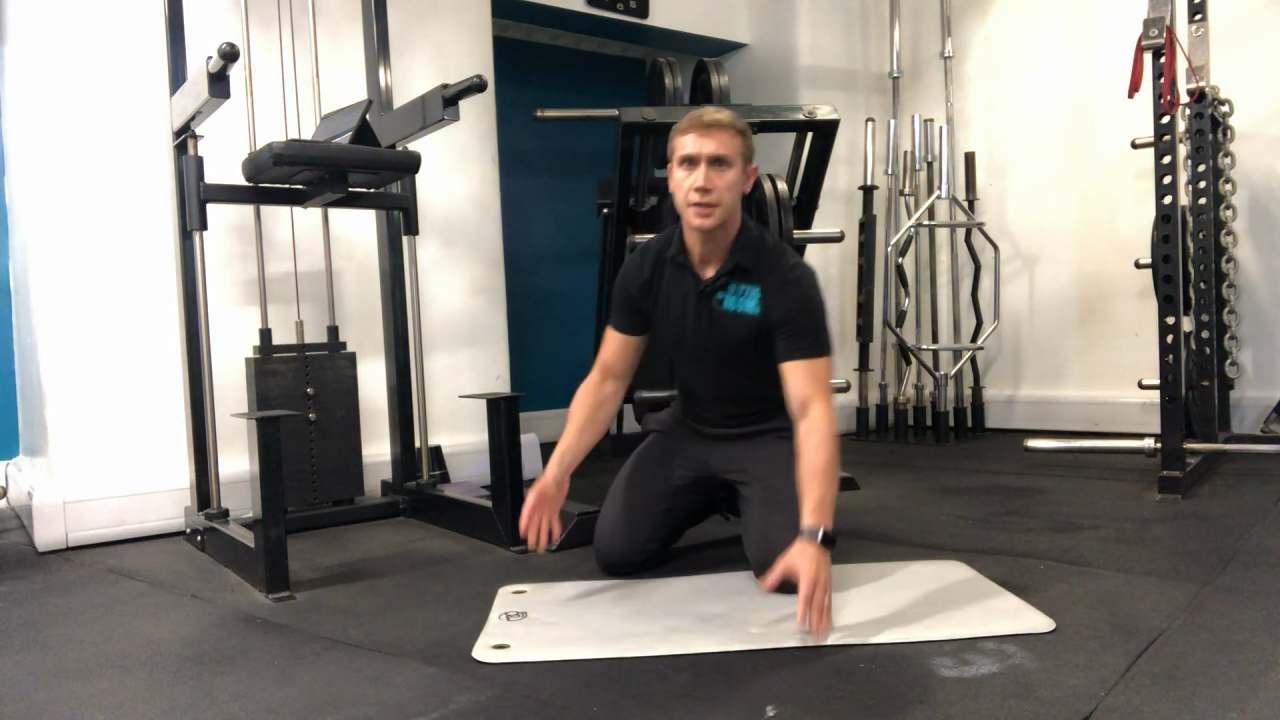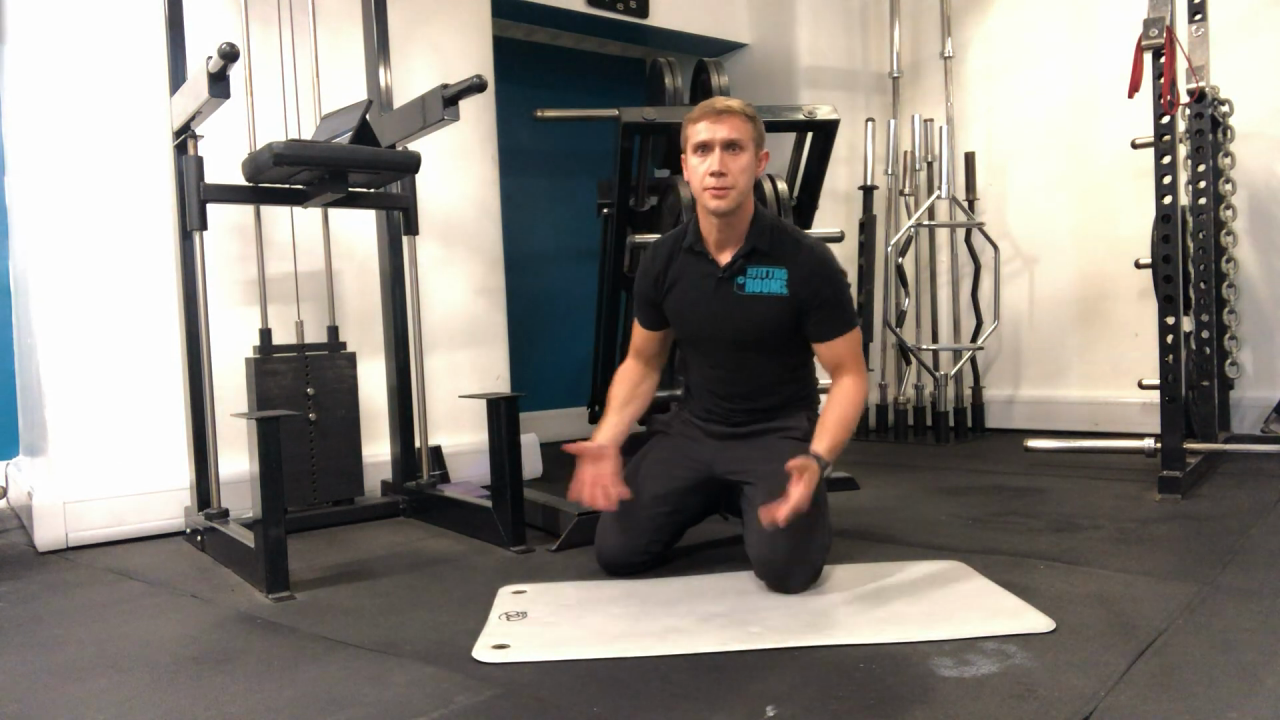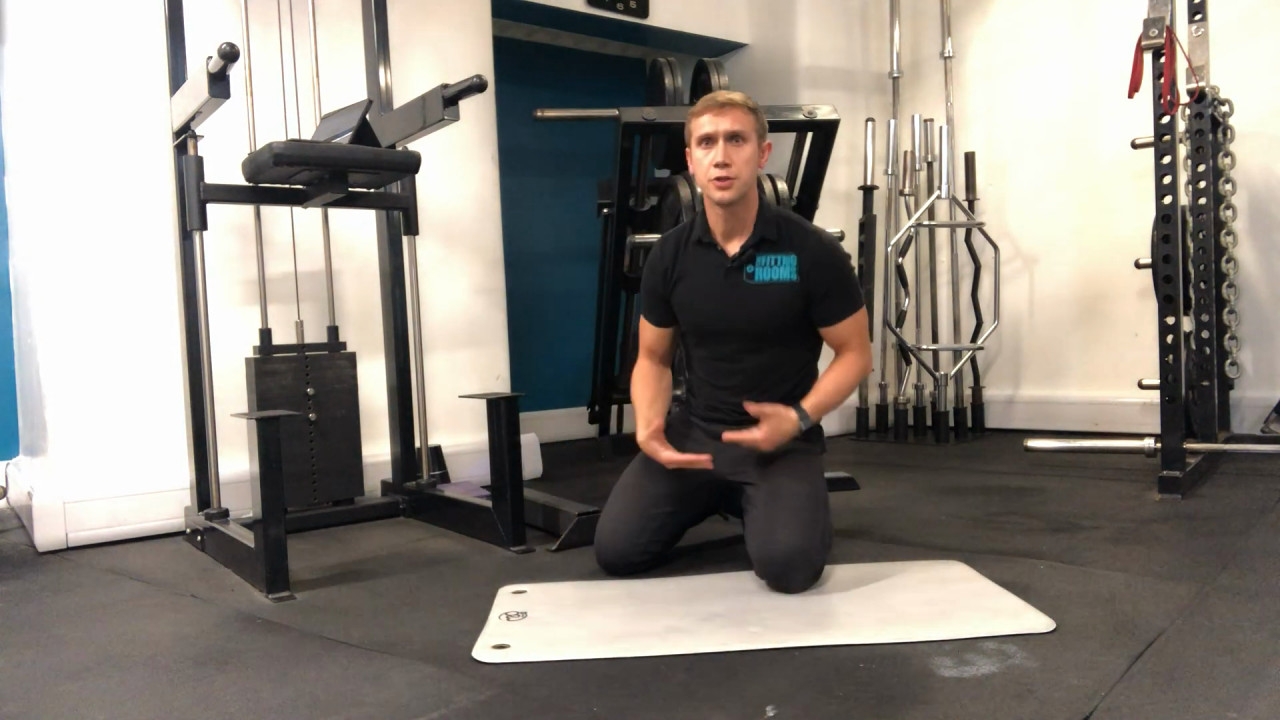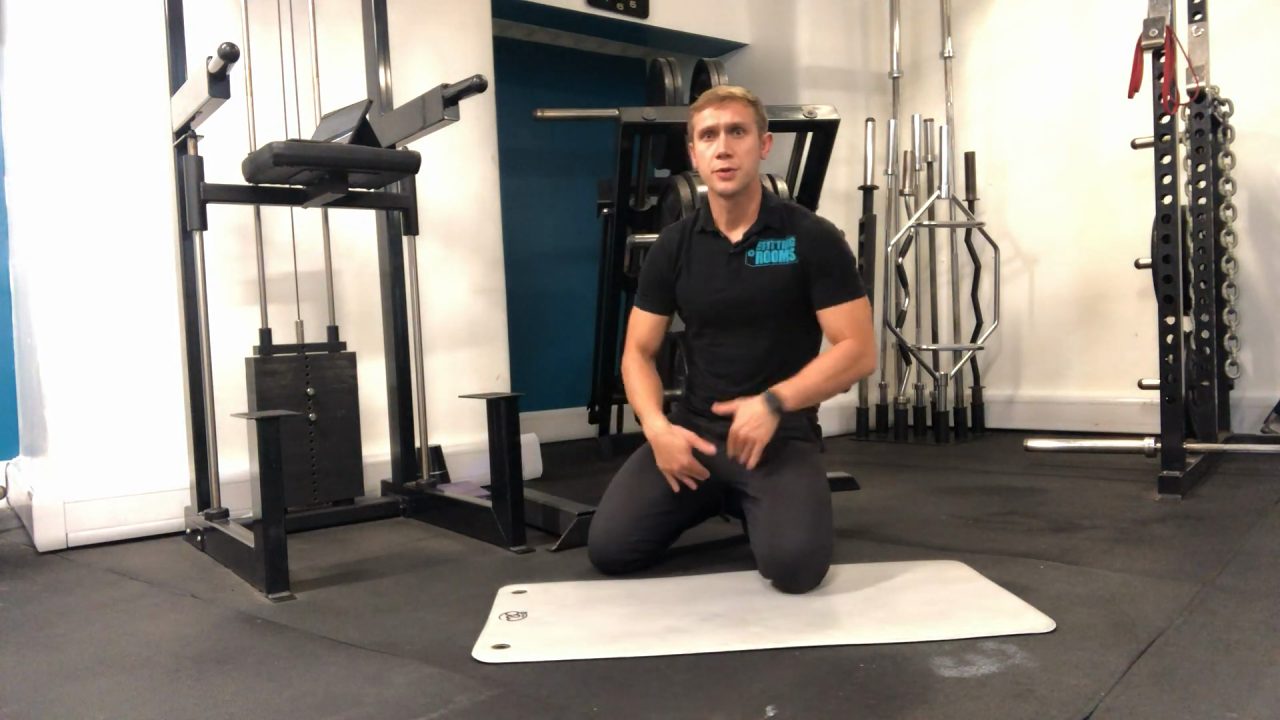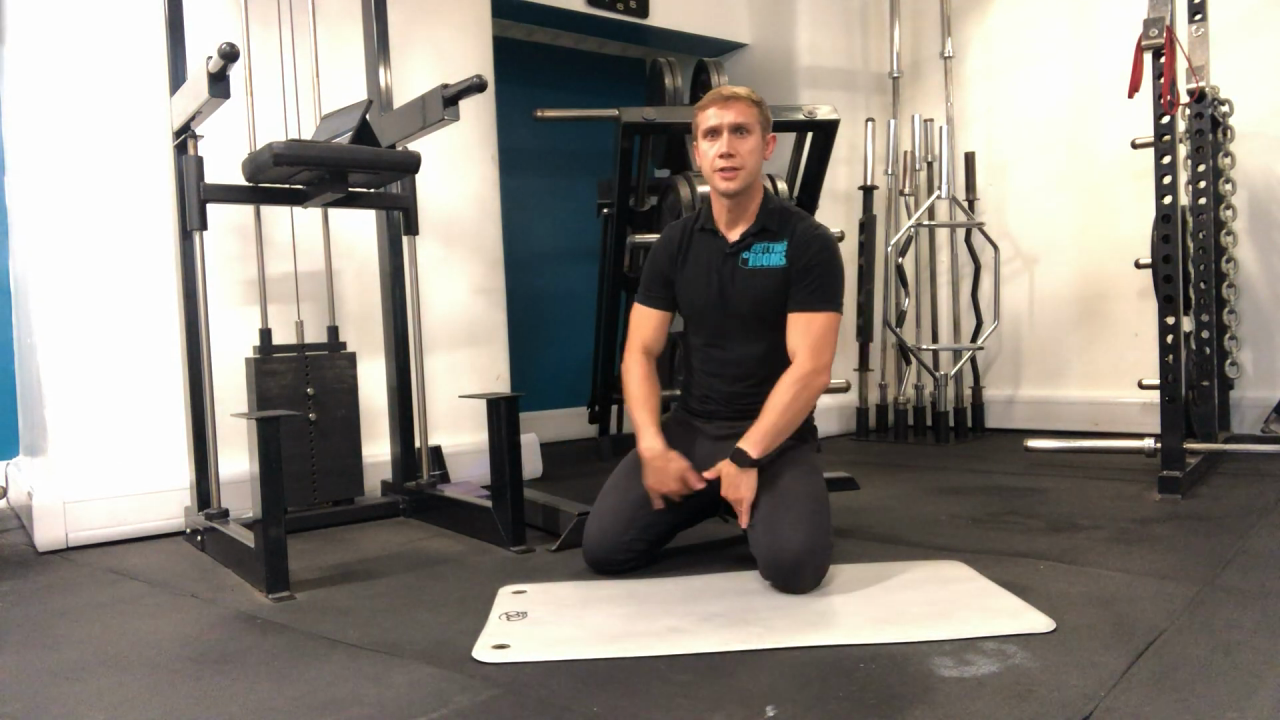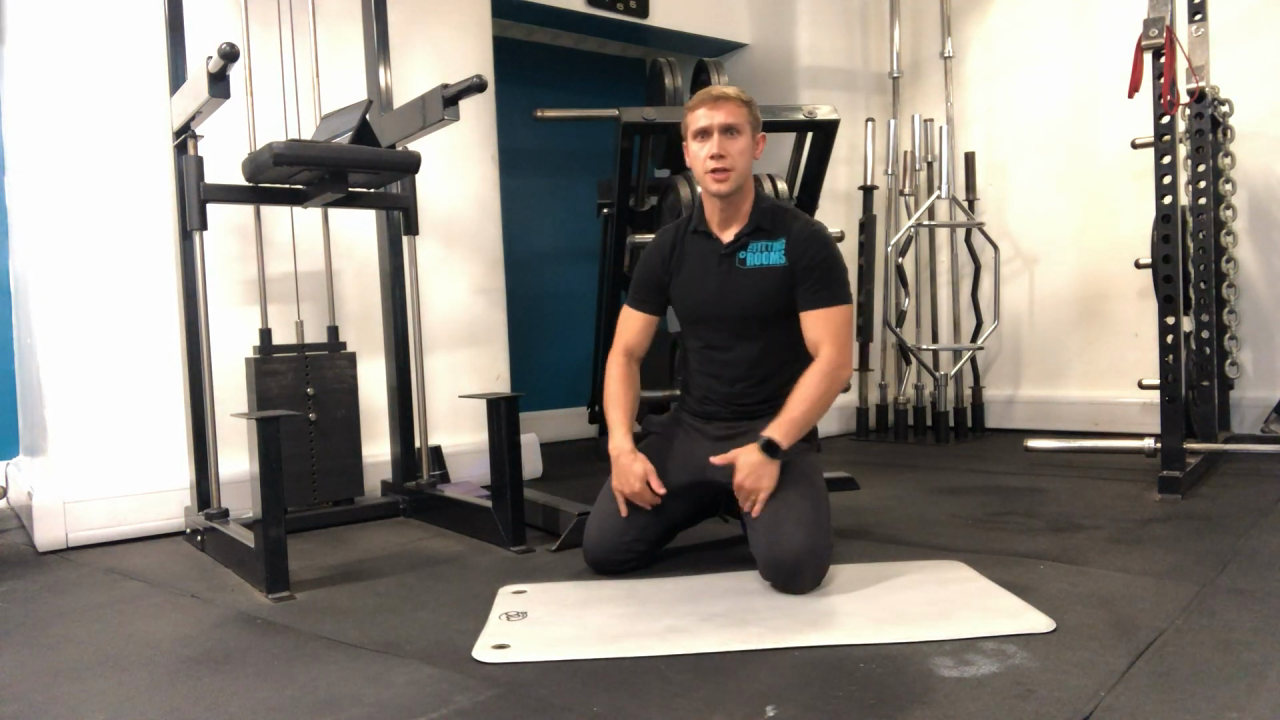
dt=0.2s
person 1, frame 1
left shoulder: (786, 277)
right shoulder: (647, 267)
left elbow: (813, 412)
right elbow: (607, 379)
left wrist: (813, 538)
right wrist: (558, 467)
left hip: (768, 436)
right hip: (689, 429)
left knee: (785, 575)
right knee: (617, 550)
left ankle: (784, 522)
right ankle: (708, 499)
person 1, frame 2
left shoulder: (806, 263)
right shoulder: (663, 260)
left elbow: (849, 377)
right elbow: (642, 363)
left wrist: (816, 460)
right wrist: (606, 438)
left hip: (776, 437)
right hip: (693, 432)
left knee: (786, 566)
right knee: (618, 551)
left ankle: (786, 503)
right ankle: (711, 498)
person 1, frame 3
left shoulder: (812, 252)
right shoulder: (670, 254)
left elbow: (855, 357)
right elbow: (653, 357)
left wrist: (798, 417)
right wrist: (646, 428)
left hip: (781, 437)
right hip: (696, 431)
left knee: (788, 564)
right knee: (617, 550)
left ankle: (779, 502)
right ankle: (714, 498)
person 1, frame 4
left shoulder: (813, 239)
right shoulder: (673, 246)
left elbow: (857, 351)
right elbow: (637, 354)
left wrist: (773, 402)
right wrist: (658, 427)
left hip: (782, 432)
right hip: (694, 428)
left knee: (796, 565)
right knee: (610, 549)
left ankle: (757, 507)
right ankle: (713, 500)
person 1, frame 5
left shoulder: (807, 243)
right shoulder: (675, 244)
left elbow: (810, 369)
right elbow: (641, 353)
left wrist: (746, 458)
right wrist: (654, 445)
left hip: (774, 438)
right hip: (691, 428)
left knee: (795, 565)
right knee: (603, 549)
left ankle: (761, 506)
right ankle: (706, 503)
person 1, frame 6
left shoulder: (804, 241)
right shoulder: (667, 248)
left elbow: (832, 360)
right elbow: (625, 353)
left wrist: (769, 448)
right wrist: (621, 446)
left hip: (772, 435)
right hip: (690, 429)
left knee: (794, 565)
right knee: (605, 549)
left ankle: (749, 503)
right ankle: (710, 502)
